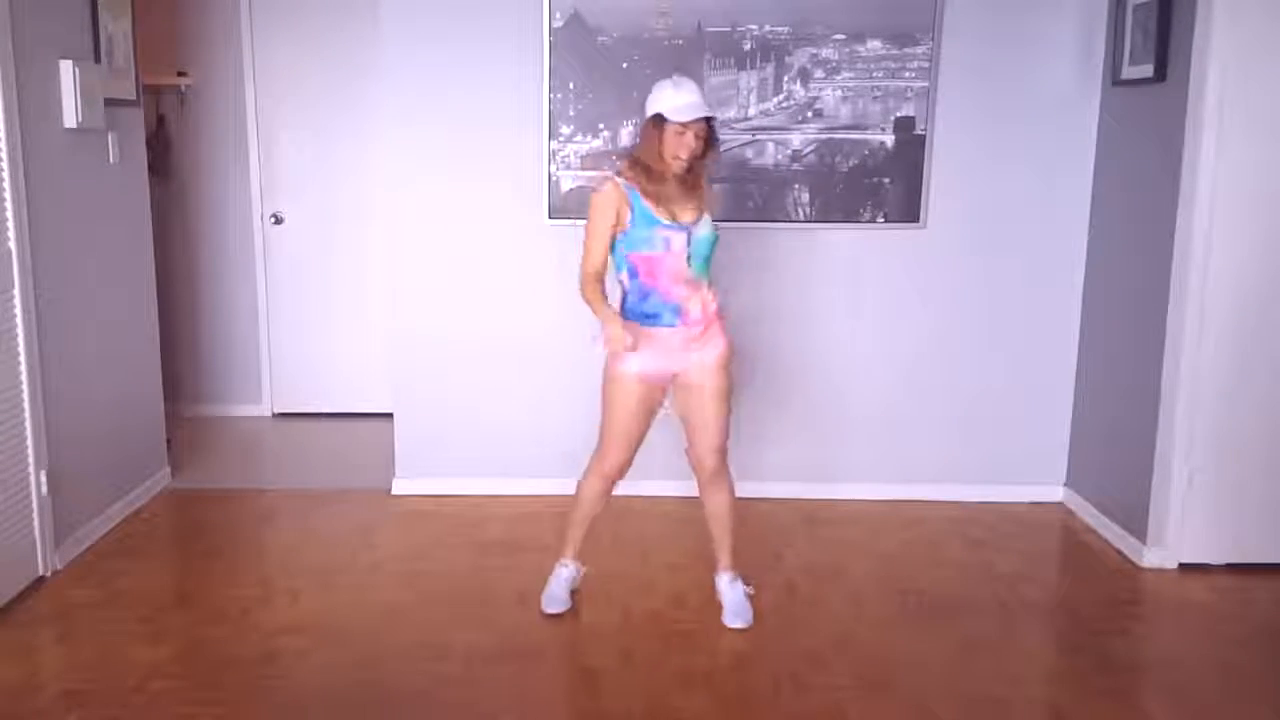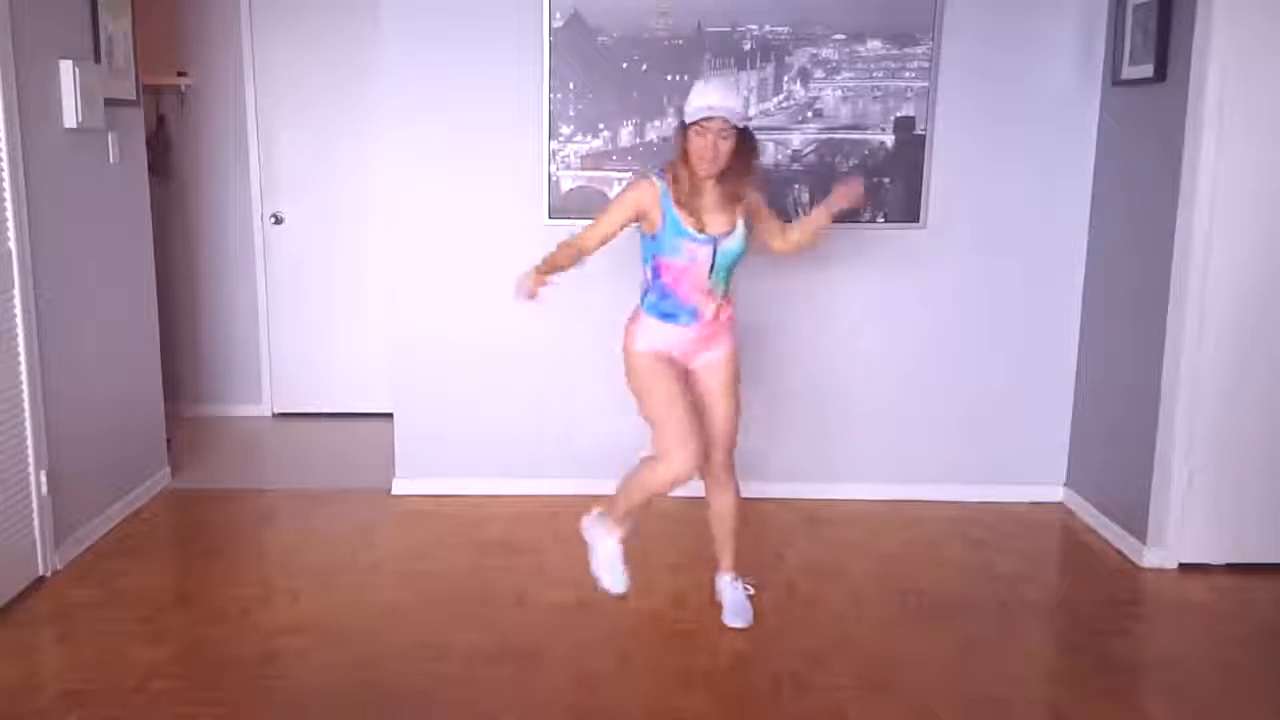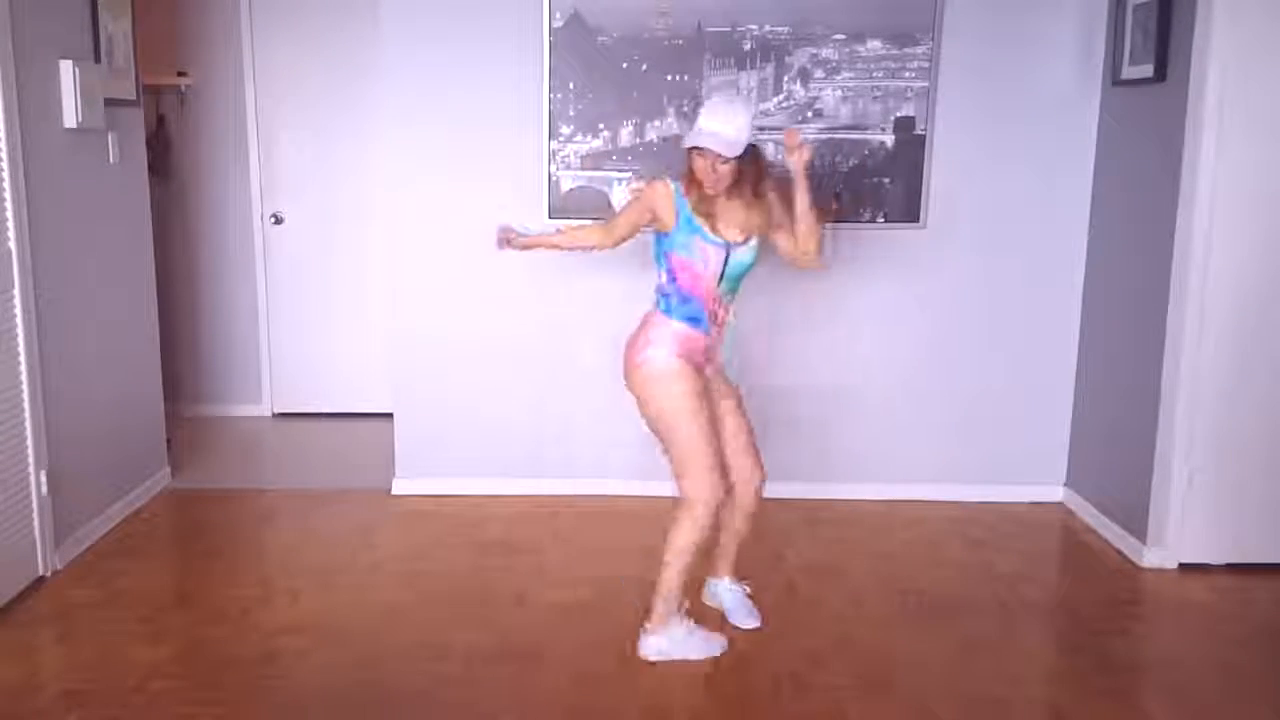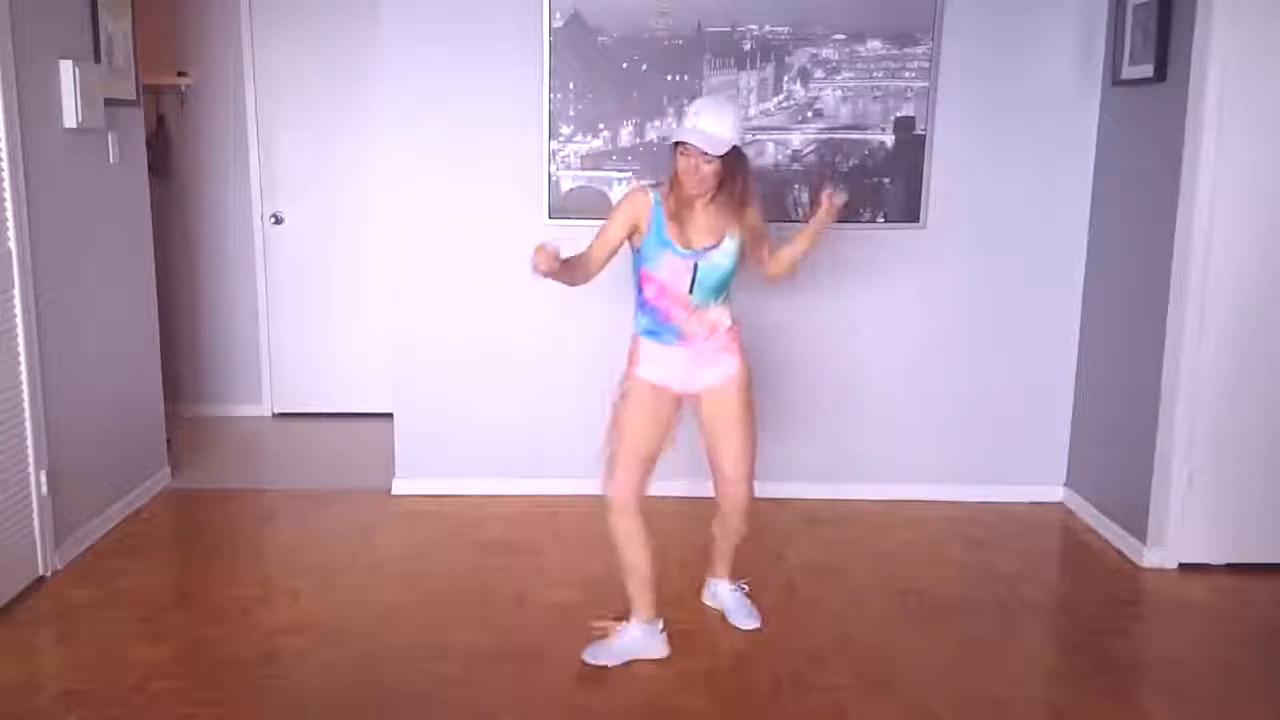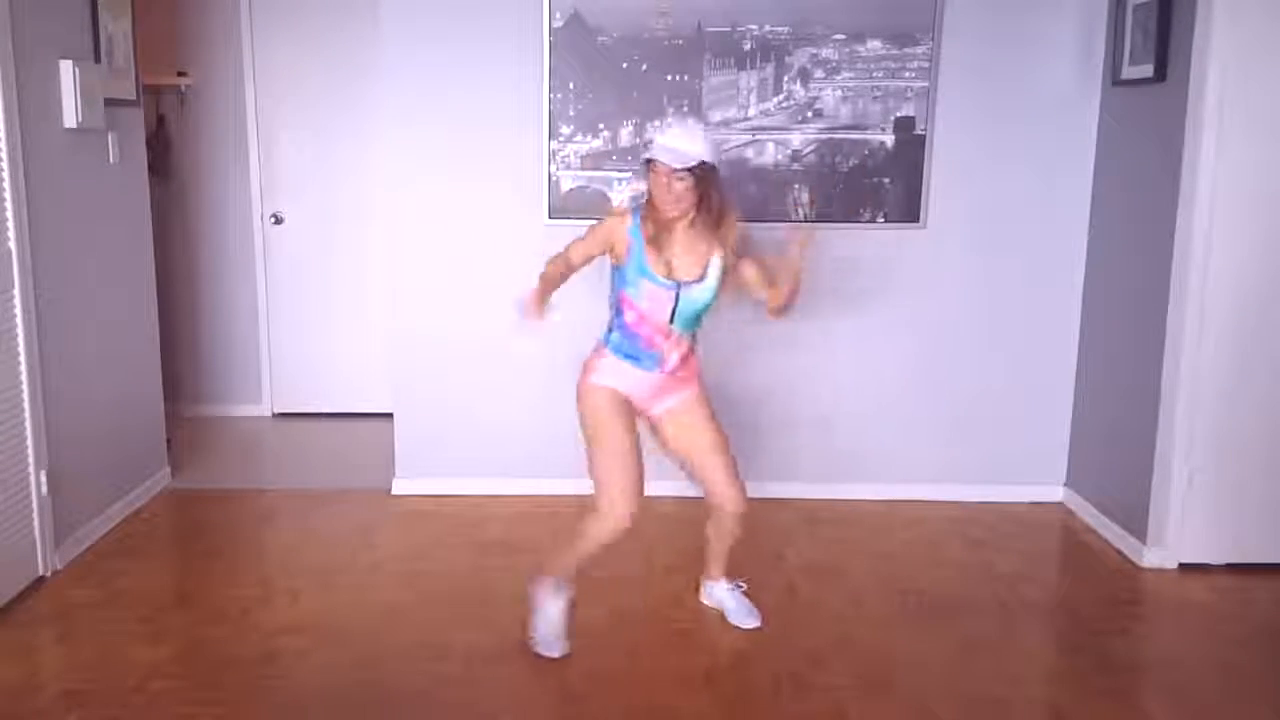
dt=0.2s
person 1, frame 1
left shoulder: (697, 192)
right shoulder: (614, 194)
right elbow: (590, 277)
right wrist: (609, 320)
left hip: (703, 346)
right hip: (638, 350)
left knee: (711, 465)
right knee: (608, 466)
left ankle: (727, 577)
right ankle: (567, 564)
person 1, frame 2
left shoulder: (742, 194)
right shoulder: (649, 193)
left elbow: (783, 241)
right elbow: (585, 241)
left wrist: (828, 208)
right wrist: (543, 269)
left hip: (713, 343)
right hip: (652, 343)
left knee: (720, 464)
right knee: (680, 460)
left ankle: (727, 577)
right ankle: (608, 521)
person 1, frame 3
left shoulder: (762, 206)
right shoulder: (664, 196)
left elbow: (806, 253)
right elbow: (605, 236)
left wrist: (799, 176)
right wrist: (530, 240)
left hip: (702, 359)
right hip: (660, 354)
left knee: (748, 481)
right knee: (704, 493)
left ankle: (722, 581)
right ankle: (662, 625)
person 1, frame 4
left shoulder: (739, 214)
right shoulder: (642, 204)
left elbow: (770, 269)
right elbow: (586, 268)
left wrist: (817, 223)
right wrist: (555, 266)
left hip: (718, 365)
right hip: (651, 367)
left knee: (736, 496)
right knee: (621, 491)
left ankle: (720, 583)
right ankle: (641, 626)
person 1, frame 5
left shoulder: (721, 236)
right shoulder: (622, 227)
left elbow: (775, 302)
right elbow: (568, 259)
left wrist: (793, 266)
right wrist: (543, 289)
left hip: (675, 386)
right hip: (610, 381)
left knee: (730, 499)
right knee: (616, 512)
left ankle: (715, 583)
right ankle: (554, 585)
